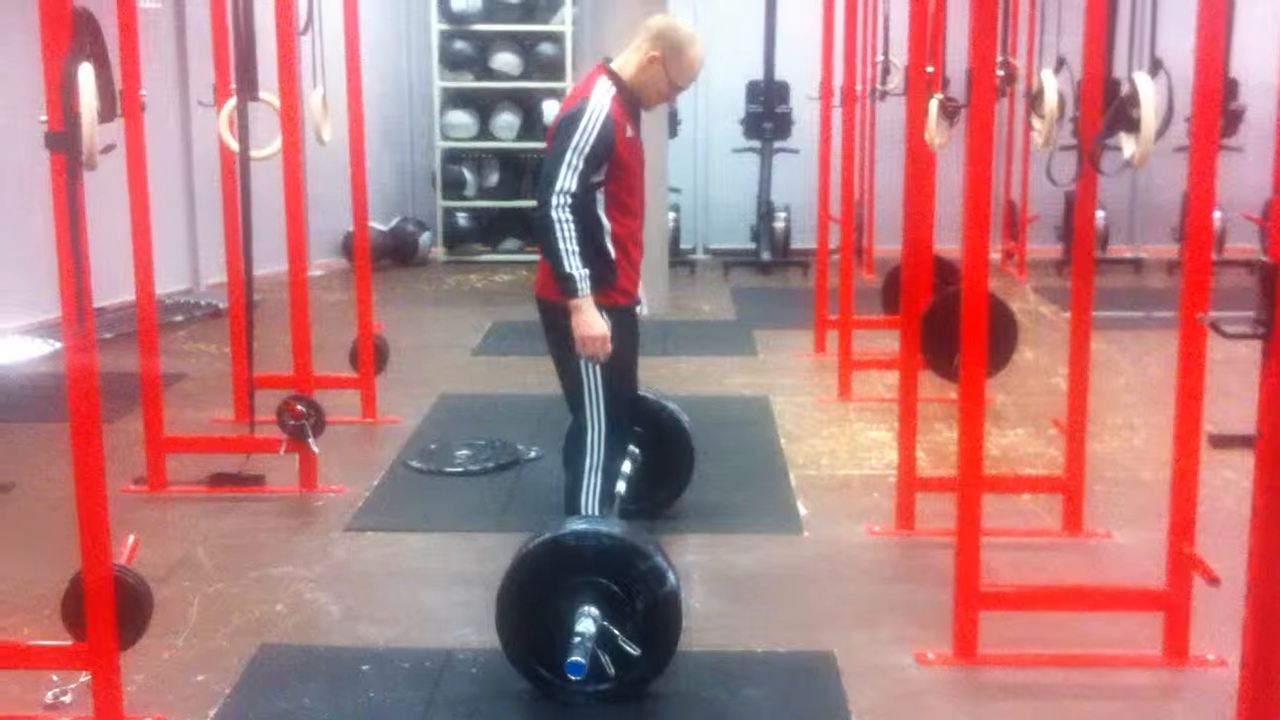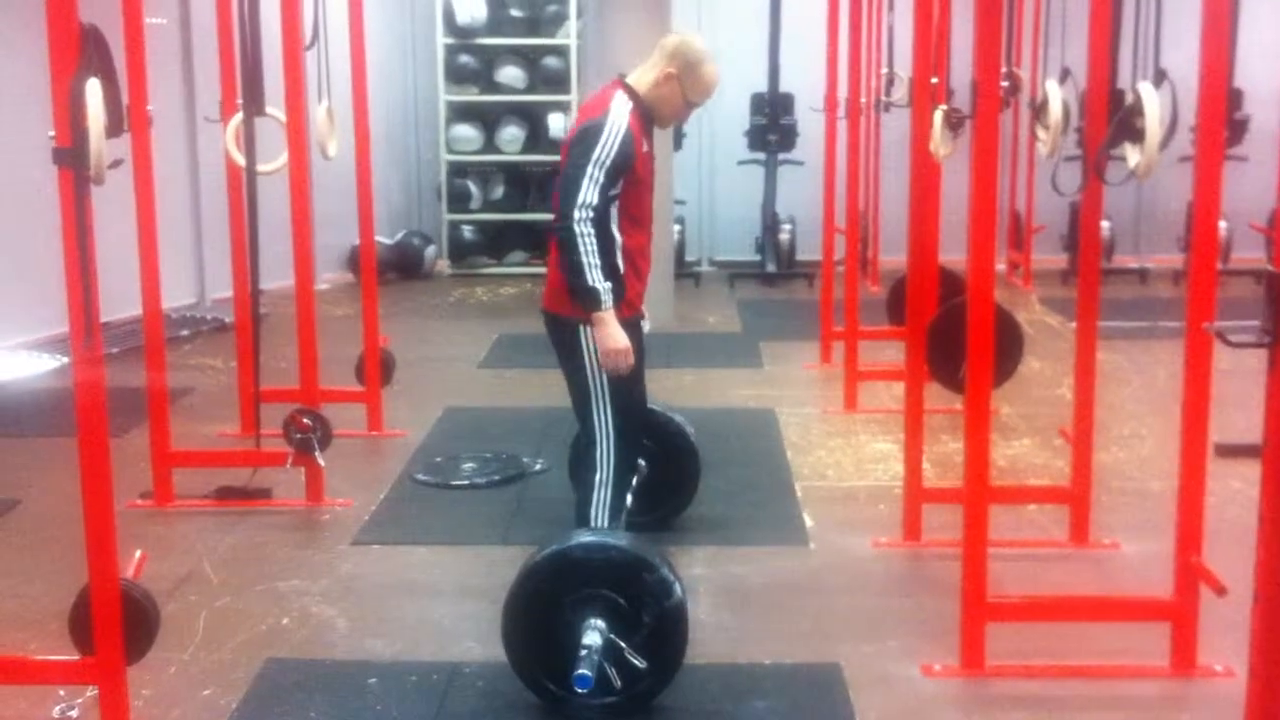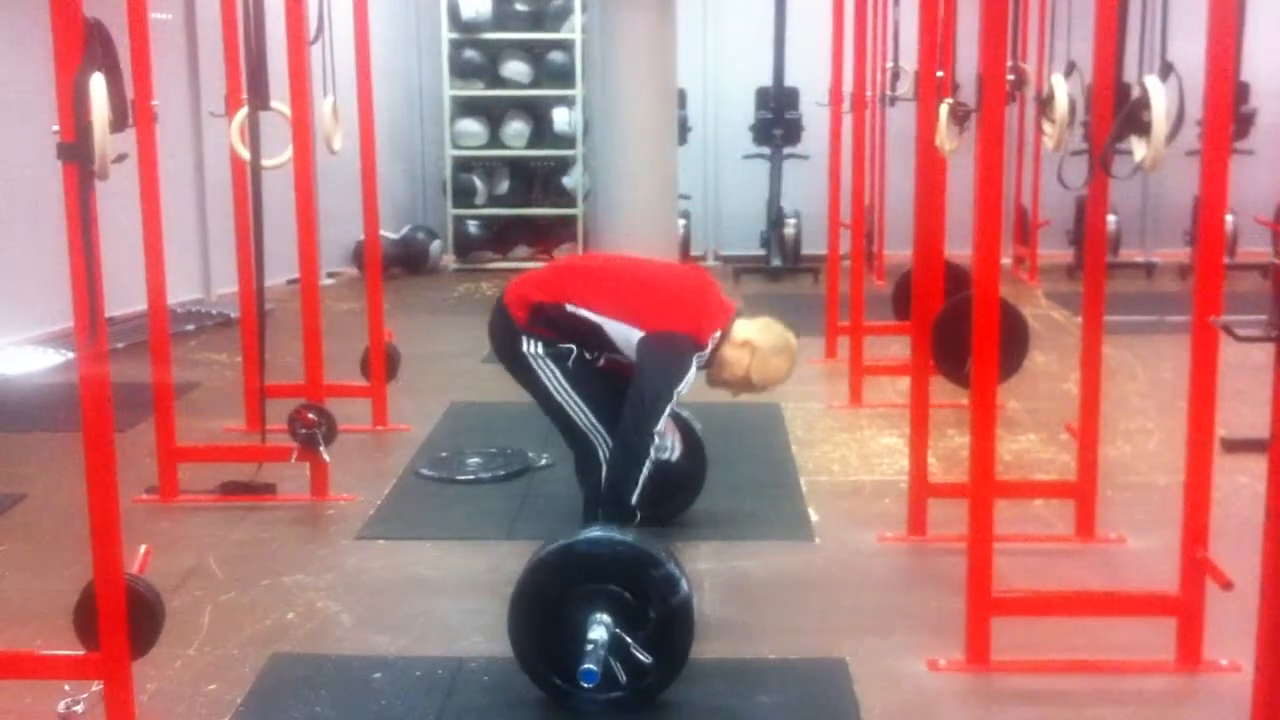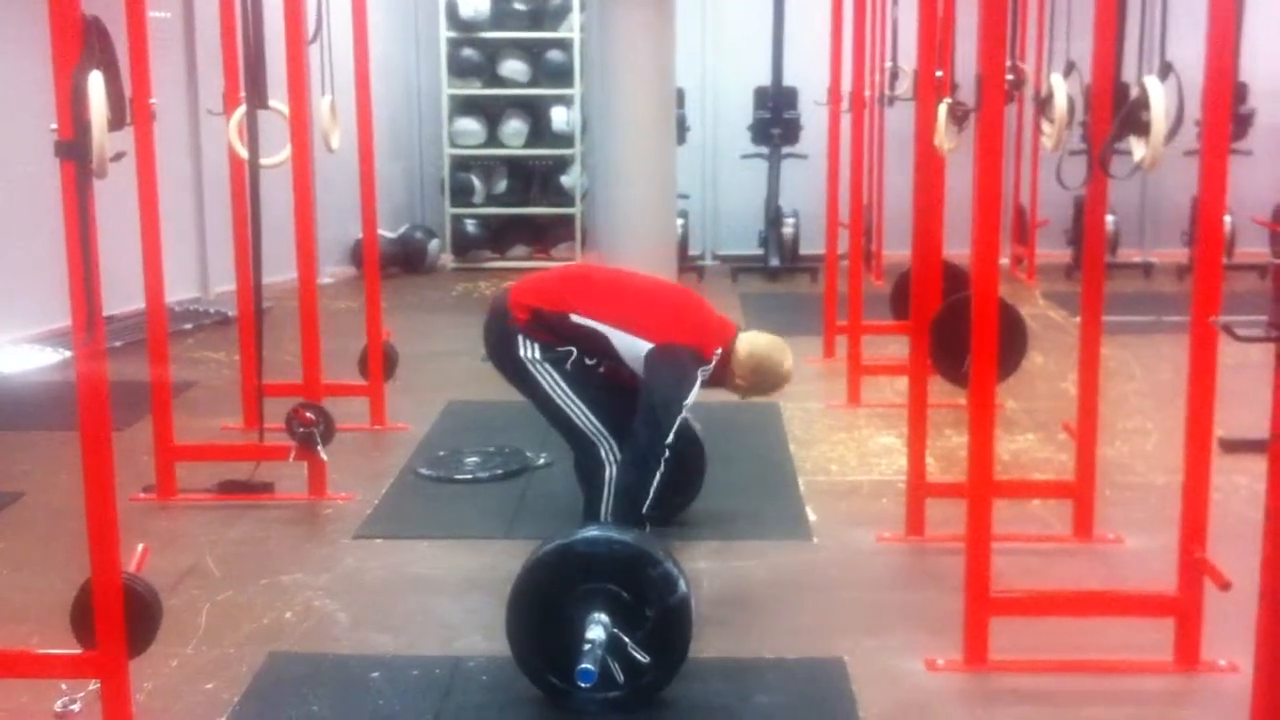
dt=1s
person 1, frame 1
left shoulder: (619, 105)
right shoulder: (594, 111)
right elbow: (554, 208)
right wrist: (581, 305)
left hip: (612, 295)
right hip: (585, 306)
left knee: (617, 417)
right knee: (597, 427)
left ankle: (601, 522)
person 1, frame 2
left shoulder: (628, 117)
right shoulder: (612, 124)
right elbow: (576, 223)
right wrist: (603, 318)
left hip: (612, 307)
right hip: (588, 313)
left knee: (626, 427)
right knee: (607, 438)
left ankle: (610, 534)
person 1, frame 3
left shoulder: (710, 308)
right shoulder: (682, 347)
right elbow: (637, 438)
left wrist: (659, 414)
left hip: (551, 309)
right hip: (527, 324)
left knee: (622, 418)
right knee: (604, 446)
person 1, frame 4
left shoulder: (706, 333)
right shoulder: (683, 362)
right elbow: (646, 451)
left hip: (542, 311)
right hip: (521, 329)
left knee: (627, 424)
right knee: (608, 451)
